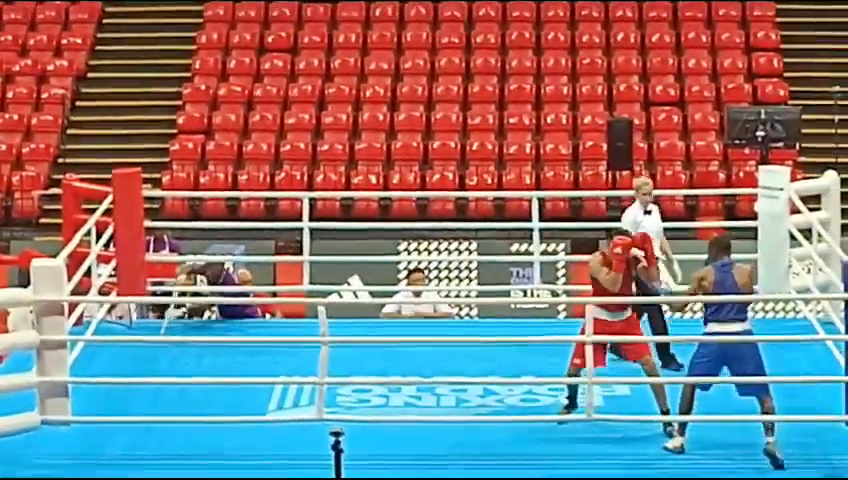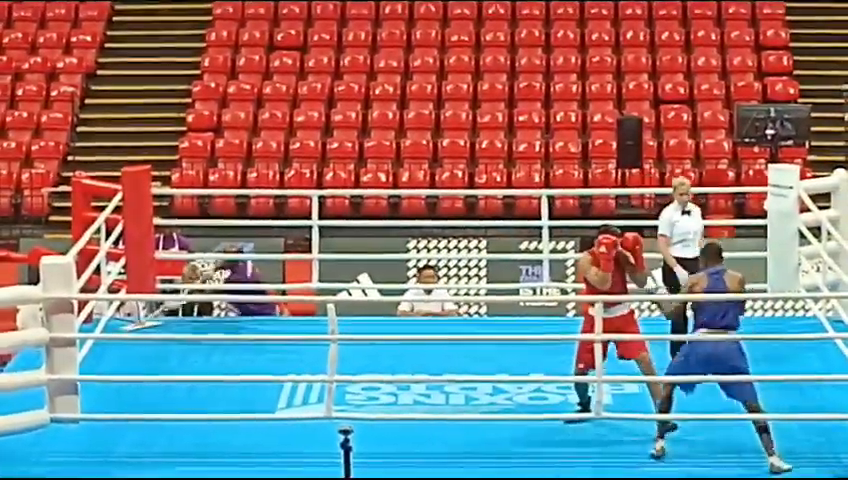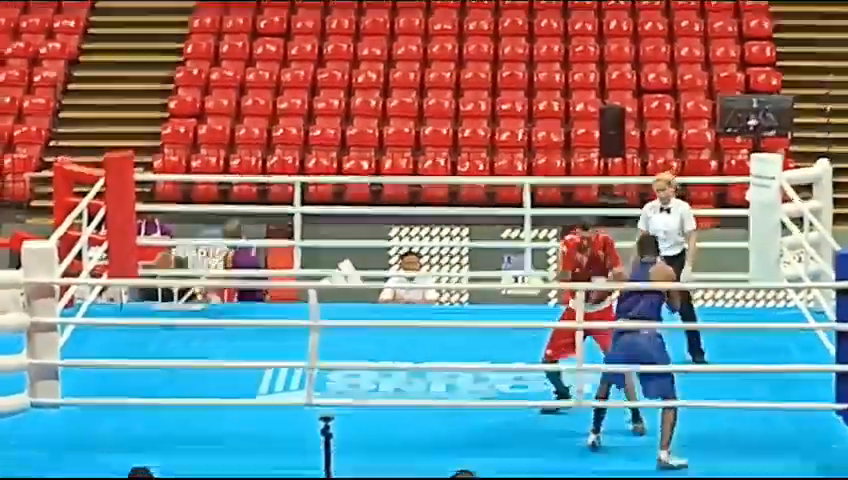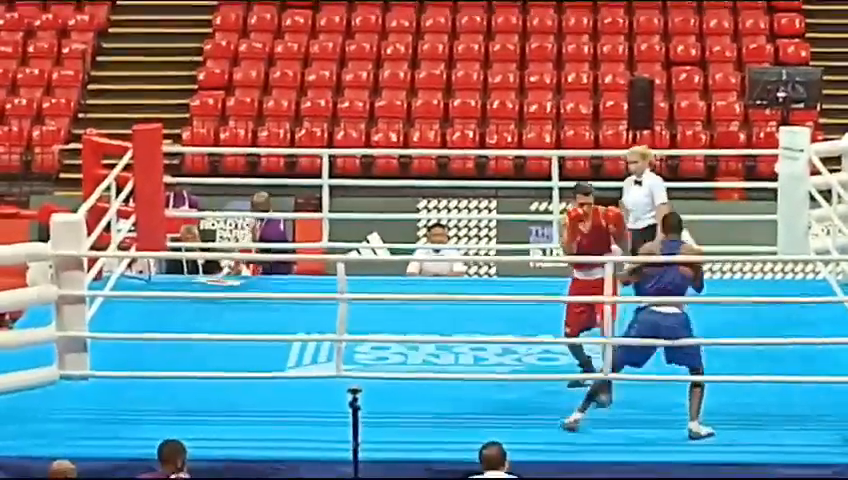
dt=0.4s
person 1, frame 1
left shoulder: (703, 274)
right shoulder: (747, 272)
left hip: (714, 336)
right hip: (742, 336)
left knee: (690, 384)
right knee: (763, 393)
left ankle: (678, 438)
right ankle: (770, 439)
person 1, frame 2
left shoulder: (695, 281)
right shoulder: (737, 279)
left elbow: (673, 312)
right elbow: (741, 310)
left hip: (699, 344)
right hip: (728, 346)
left knee: (668, 387)
right knee: (751, 402)
left ankle: (660, 442)
right ankle: (773, 457)
person 1, frame 3
left shoulder: (624, 272)
right shoulder: (666, 272)
right elbow: (675, 306)
left hip: (622, 337)
right hip: (648, 338)
left knee: (605, 384)
right knee: (669, 398)
left ankle: (595, 434)
right ankle: (664, 454)
person 1, frame 4
left shoulder: (649, 249)
right shoulder: (693, 253)
left elbow: (627, 279)
right elbow: (698, 286)
left hip: (647, 316)
right hip: (675, 318)
left knee: (611, 366)
right knee: (696, 370)
left ankle: (578, 414)
right ankle: (694, 424)
person 2, frame 1
left shoulder: (632, 258)
right shoulder: (597, 260)
left elbow: (654, 282)
right elbow: (613, 286)
left wrist: (648, 254)
right wrist: (619, 257)
left hip: (625, 318)
right hip: (598, 319)
left knee: (649, 364)
right knee: (575, 367)
left ankle: (666, 417)
right ankle: (571, 402)
person 2, frame 2
left shoulder: (621, 255)
right shoulder: (586, 260)
left elbow: (641, 282)
right elbow: (603, 285)
left wrist: (637, 254)
right wrist: (606, 255)
left hip: (623, 316)
right hip: (596, 318)
left knee: (644, 361)
right knee: (580, 370)
right ankle: (584, 407)
person 2, frame 3
left shoulder: (603, 248)
right shoulder: (566, 251)
left elbow: (619, 277)
right elbow: (564, 281)
left wrist: (610, 252)
right wrist: (569, 255)
left hip: (602, 310)
right hip: (575, 310)
right knee: (548, 359)
left ankle: (636, 415)
right ankle: (563, 395)
person 2, frame 4
left shoulder: (604, 215)
right shoulder: (567, 220)
left elbow: (623, 245)
right elbow: (569, 252)
left wrist: (619, 227)
right wrist: (574, 228)
left hip: (605, 278)
right hip: (581, 281)
left knee: (605, 326)
right knee: (571, 334)
right ankle: (587, 368)
person 3, frame 1
left shoulder: (654, 210)
right shoulder: (631, 214)
left elbow: (661, 238)
left wrist: (673, 262)
left knee: (641, 308)
right knee: (655, 309)
right ankle: (665, 356)
person 3, frame 2
left shoulder: (696, 210)
right shoulder: (669, 213)
left elbow: (699, 239)
right elbow: (662, 245)
right wrist: (677, 269)
left hip: (694, 264)
right hip: (675, 265)
right knee: (679, 311)
right ankle: (678, 356)
person 3, frame 3
left shoulder: (683, 208)
right shoulder: (648, 209)
left elbow: (691, 239)
right elbow: (642, 238)
left wrist: (688, 266)
left hip: (676, 260)
left knee: (685, 307)
left ankle: (696, 352)
person 3, frame 4
left shoulder: (655, 182)
right shoulder: (628, 183)
left elbow: (663, 211)
left wrist: (658, 239)
left hip: (648, 234)
right hip: (633, 234)
